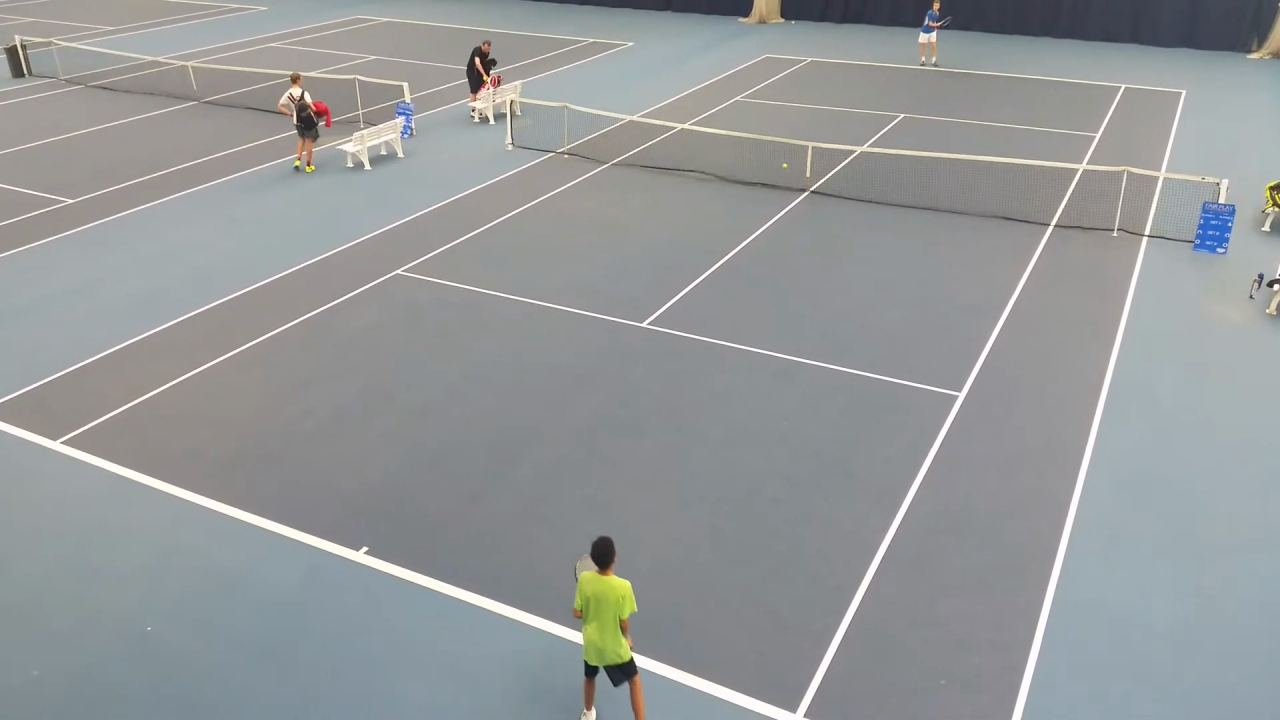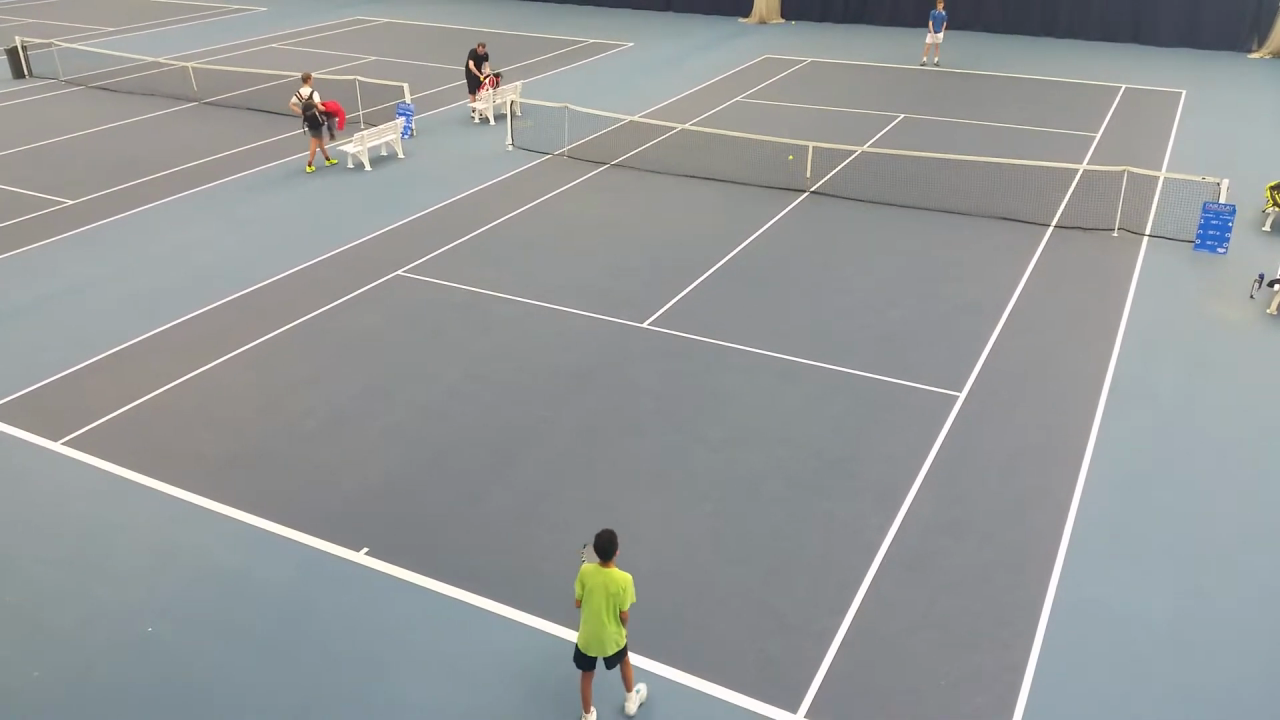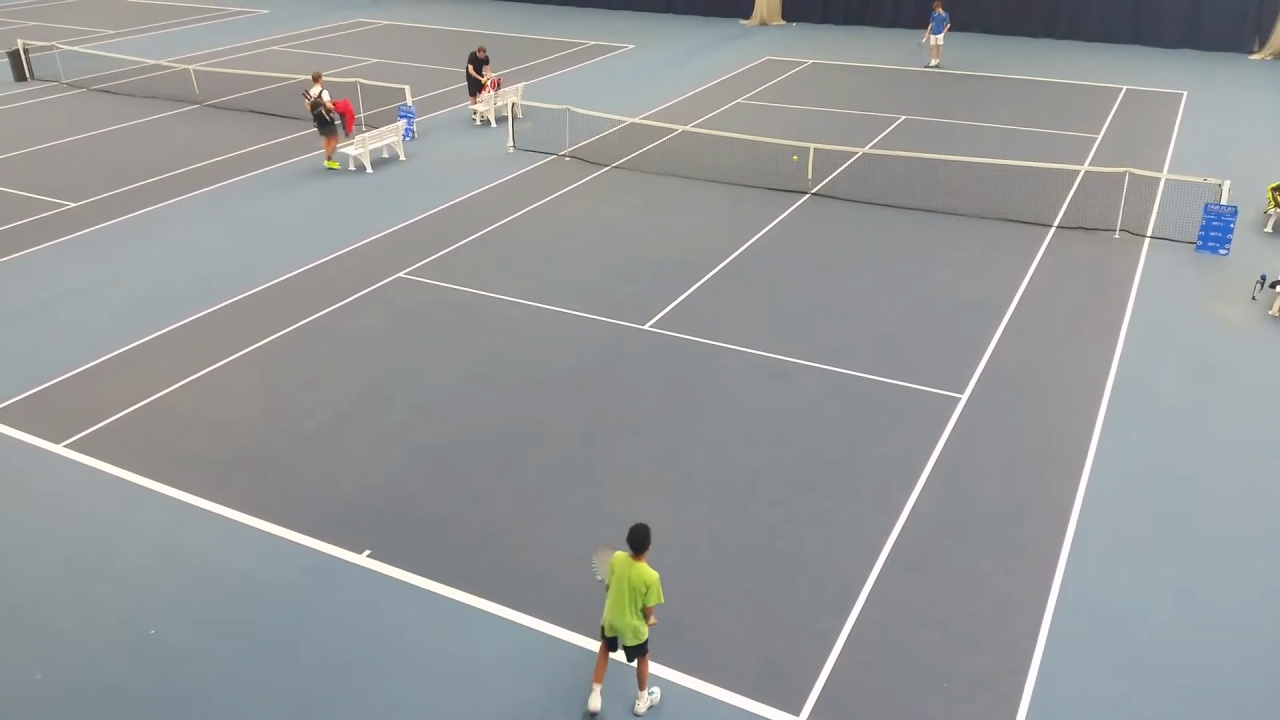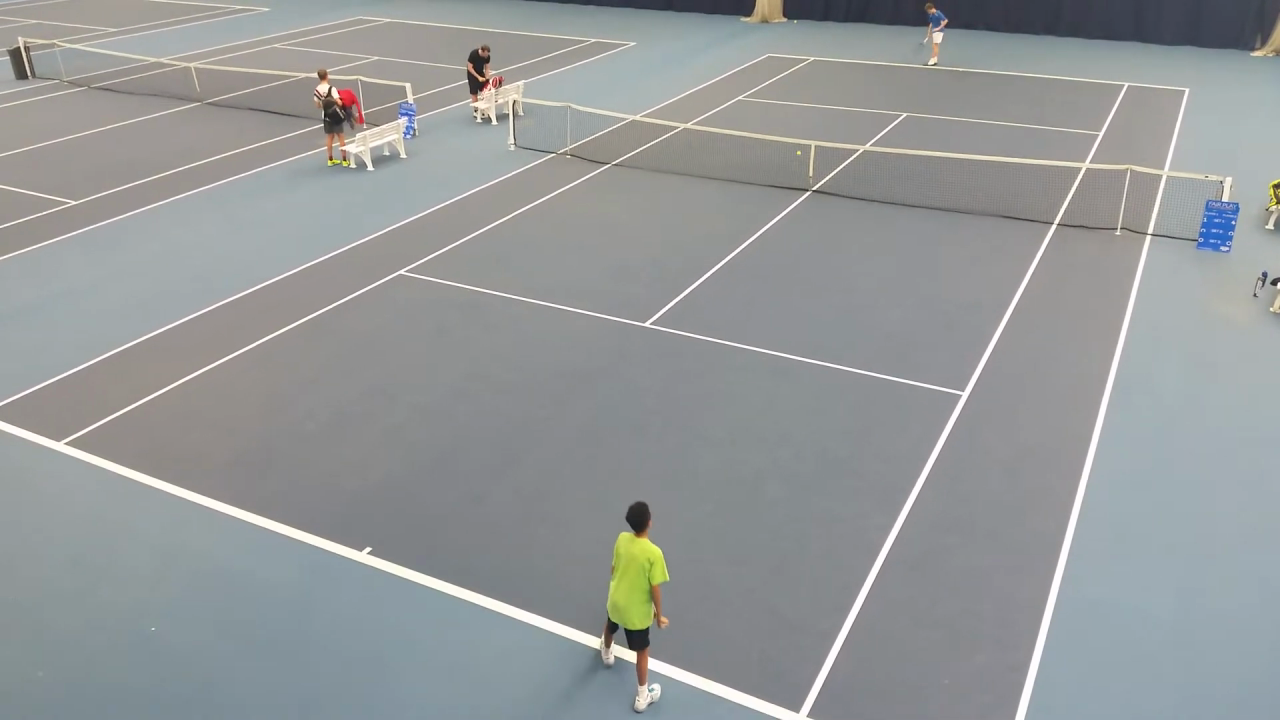
dt=0.4s
person 1, frame 1
left shoulder: (584, 579)
right shoulder: (623, 587)
left elbow: (577, 613)
right elbow: (624, 622)
right wrist: (626, 638)
left hip: (591, 643)
right hip: (614, 646)
left knee: (590, 677)
right knee: (635, 681)
person 1, frame 2
left shoulder: (585, 571)
right shoulder: (624, 579)
left elbow: (578, 603)
right elbow: (624, 614)
right wrist: (623, 628)
left hip: (588, 635)
right hip: (612, 635)
left knee: (587, 675)
right knee: (625, 662)
right ankle: (631, 702)
person 1, frame 3
left shoulder: (617, 559)
right shoulder: (651, 576)
left elbow: (608, 588)
right elbow: (648, 610)
right wrist: (649, 619)
left hip: (611, 620)
right hip: (633, 627)
left knee: (604, 651)
right knee: (642, 659)
left ankle: (595, 695)
right ankle: (642, 701)
person 1, frame 4
left shoulder: (622, 539)
right shoulder: (654, 553)
left elbow: (613, 570)
right elbow: (655, 589)
right wrist: (659, 614)
left hip: (615, 601)
right hip: (637, 610)
left knee: (610, 627)
right knee: (642, 651)
left ankle: (607, 653)
right ankle: (642, 696)
